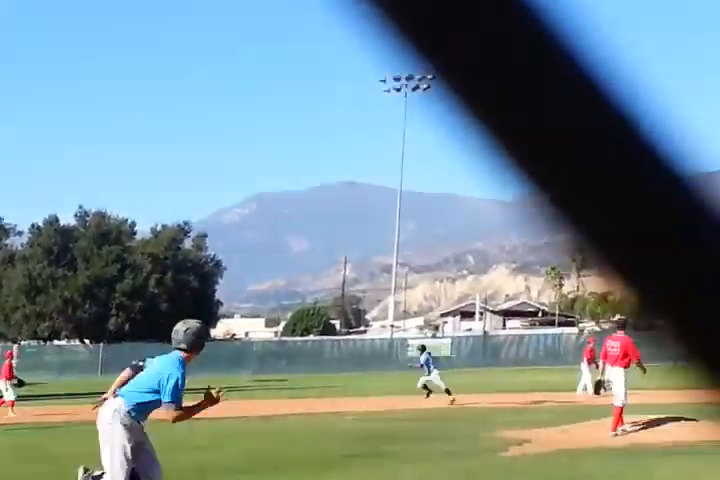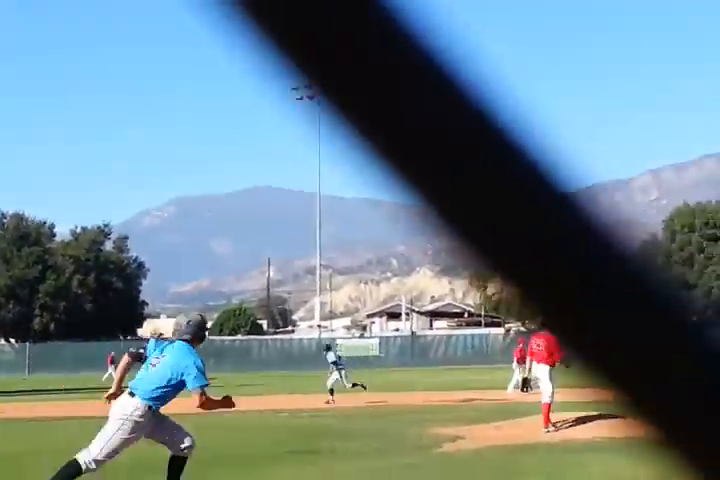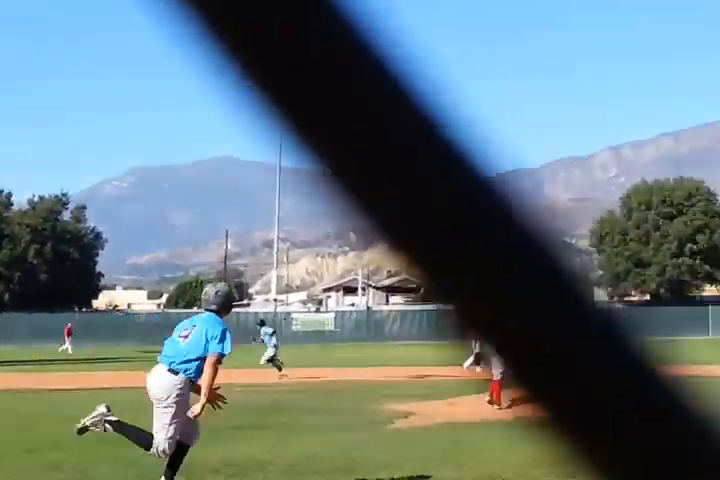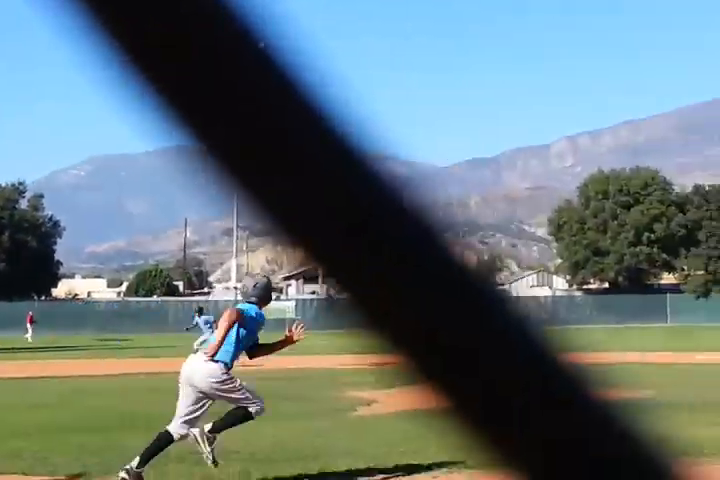
dt=0.1s
person 1, frame 1
left shoulder: (166, 358)
right shoulder: (175, 372)
left elbow: (133, 369)
right elbow: (172, 415)
left wrist: (111, 393)
right wrist: (202, 404)
left hip: (129, 417)
right hip: (118, 417)
person 1, frame 2
left shoulder: (161, 345)
right shoulder: (192, 361)
left elbow: (129, 356)
right elbow: (202, 402)
left wrist: (116, 387)
right wrist: (222, 403)
right hip: (136, 412)
left knee: (185, 443)
right knee: (94, 457)
person 1, frame 3
left shoulder: (188, 324)
right shoulder: (219, 327)
right elbow: (211, 365)
left wrist: (198, 390)
right wrist: (203, 399)
left hip: (159, 377)
right hip: (172, 384)
left knee: (189, 434)
right knee: (161, 447)
right ankle: (107, 420)
person 1, frame 4
left shoulder: (244, 317)
right shoulder: (254, 314)
left elbow: (253, 352)
right elbow: (230, 313)
left wrist: (286, 341)
right wrist: (217, 343)
left hip: (193, 367)
right hip: (211, 370)
left knee: (180, 427)
right knee: (255, 405)
right ankle: (208, 432)
